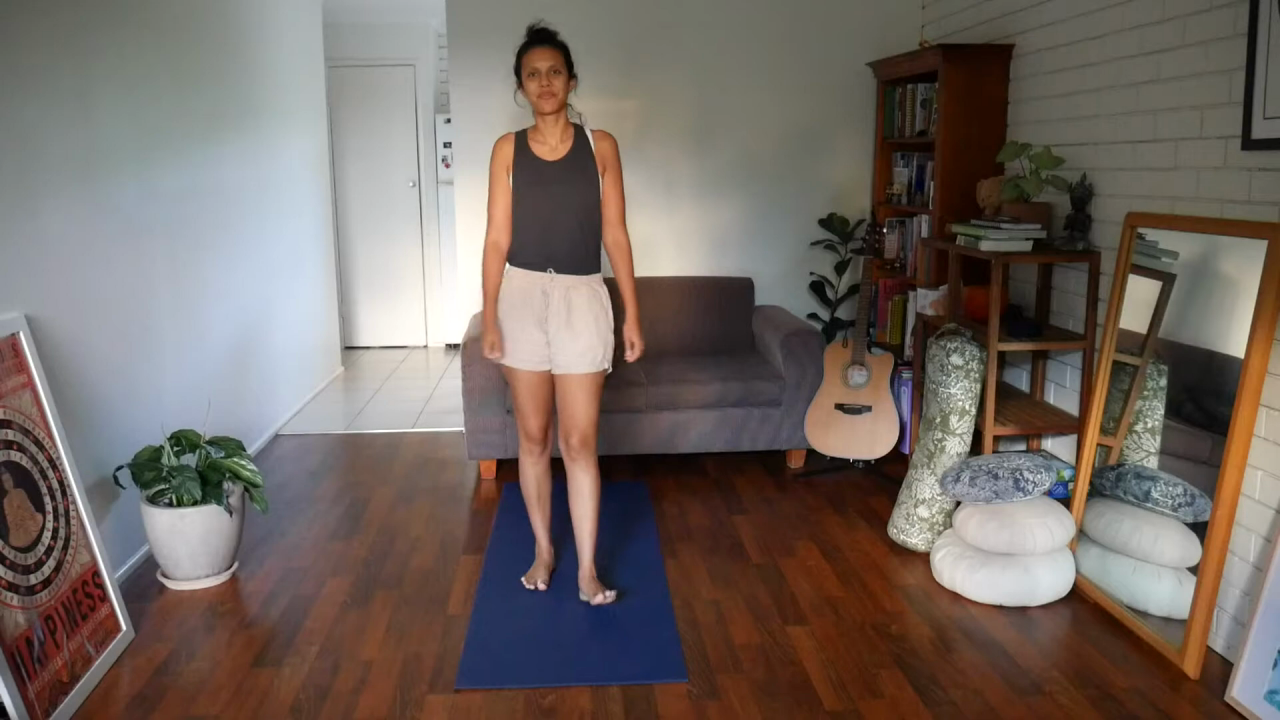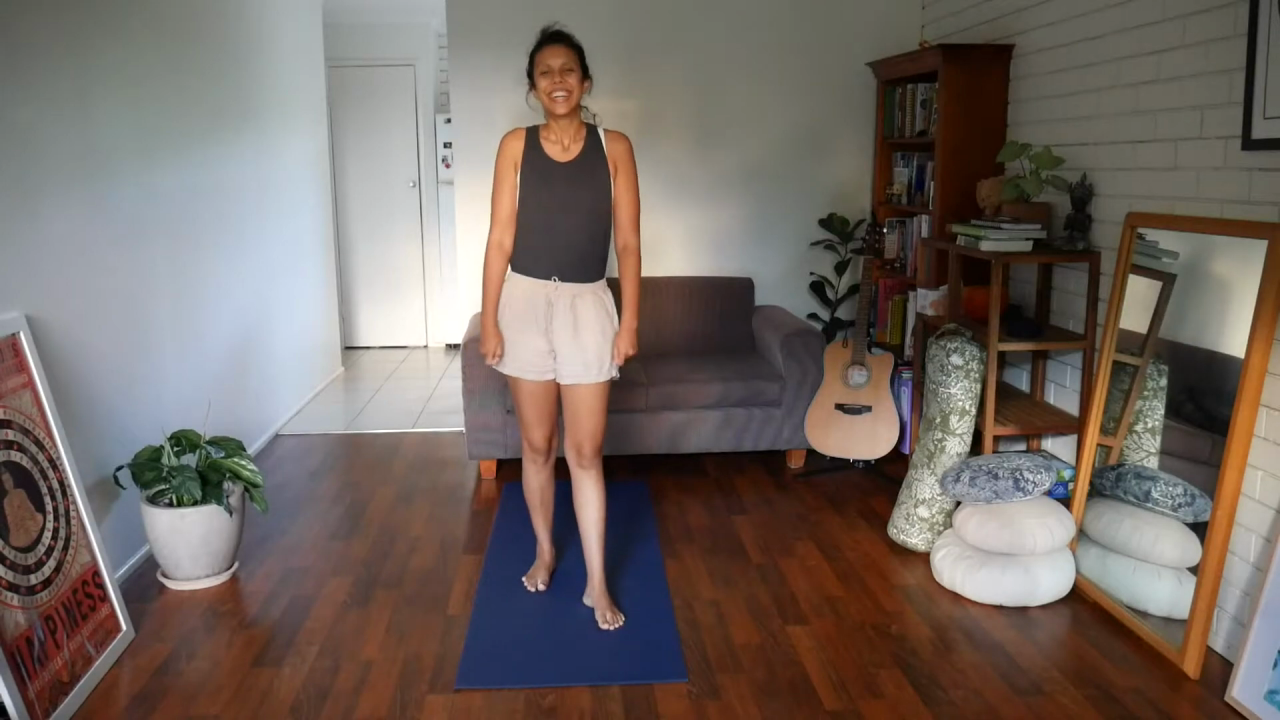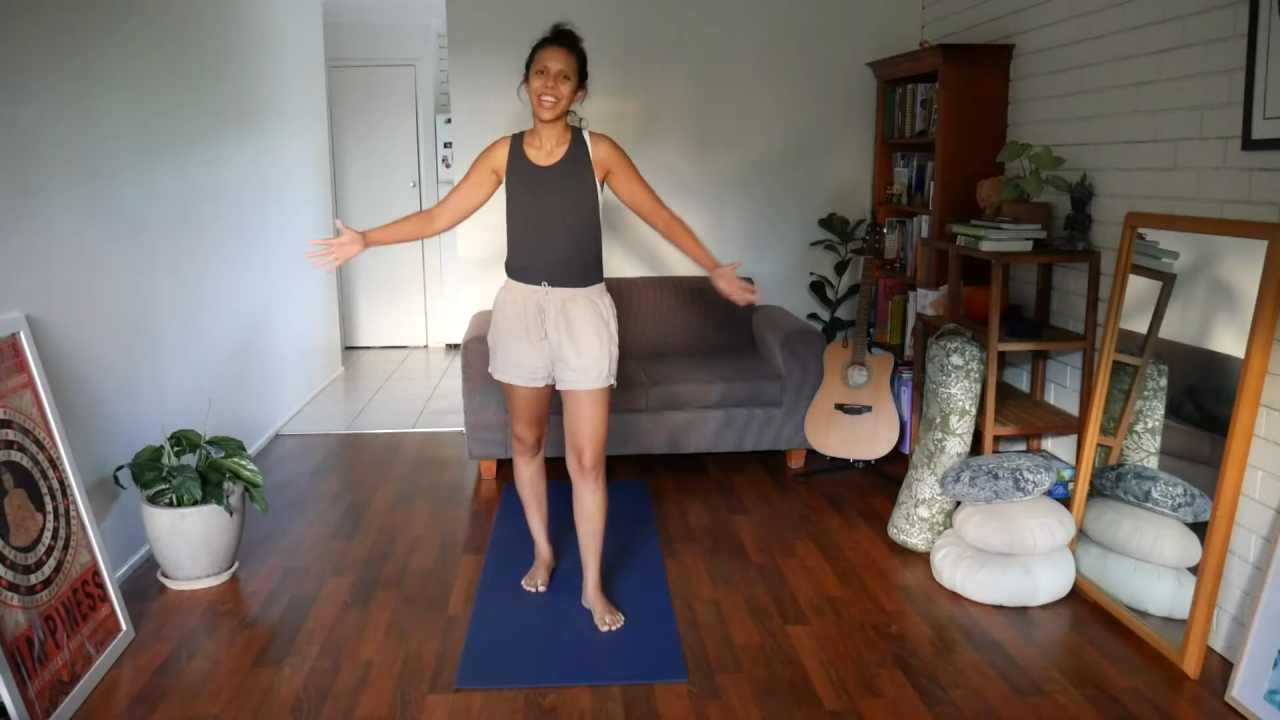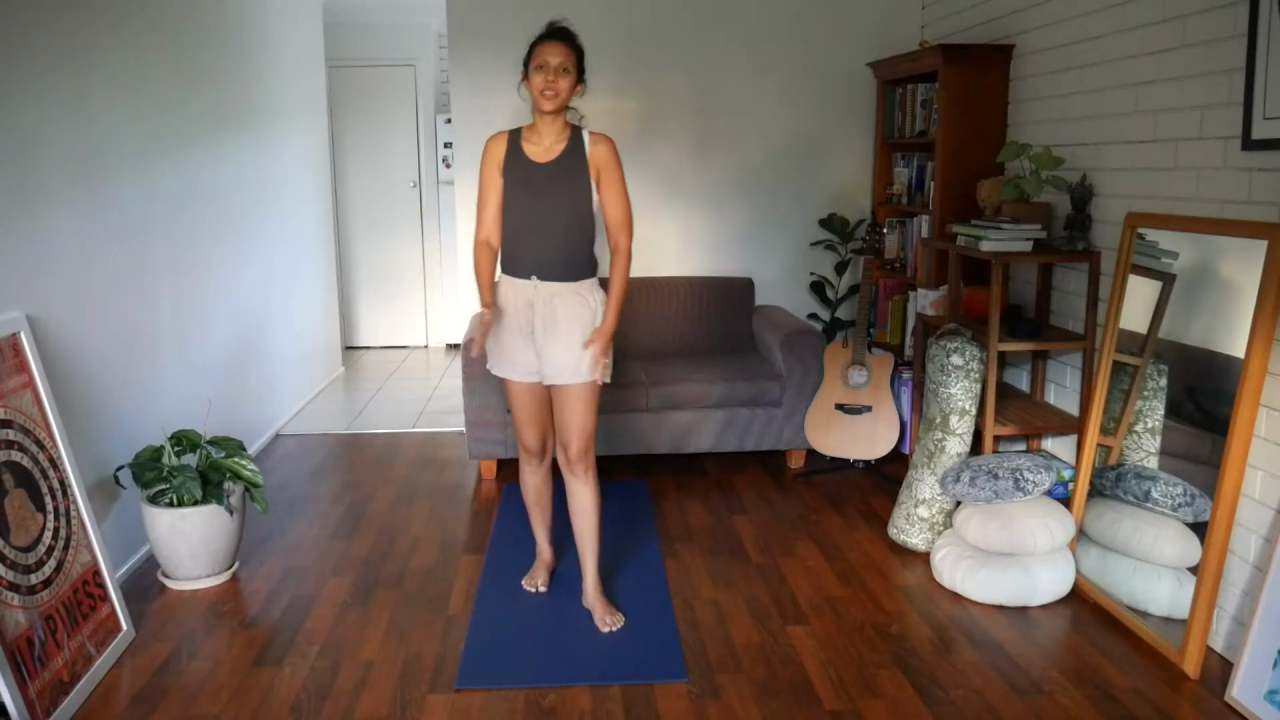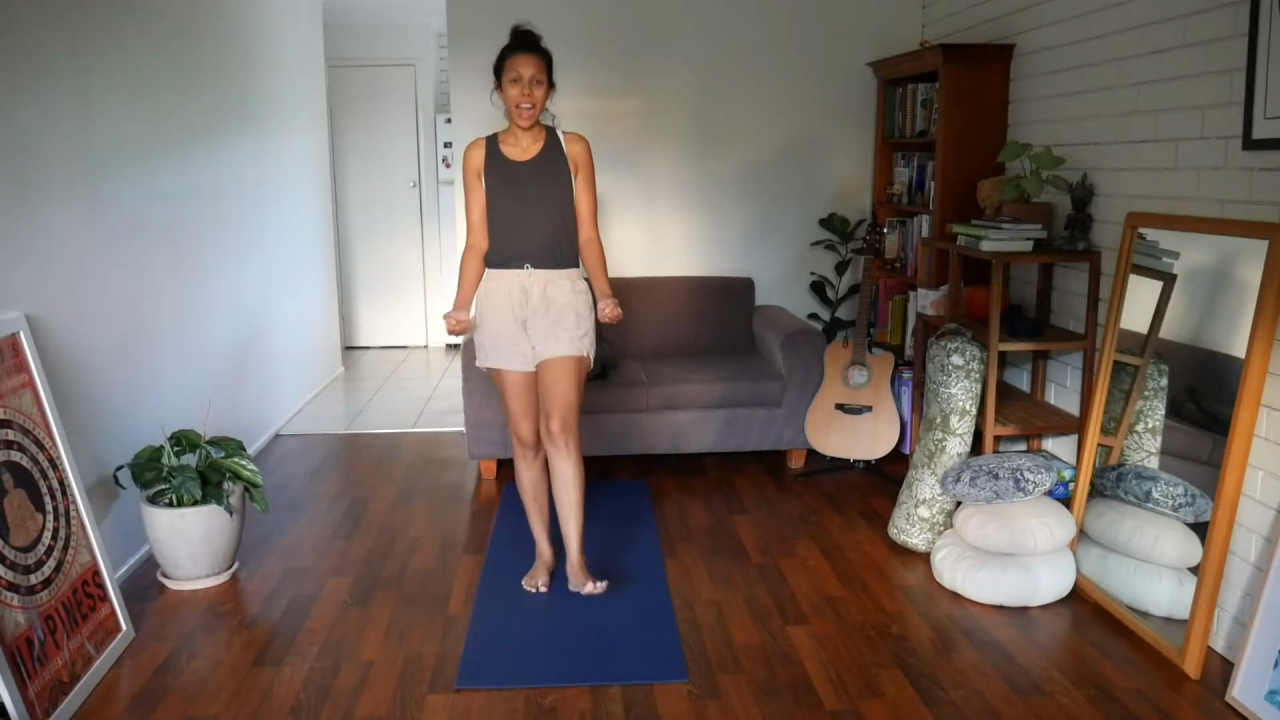
dt=1s
person 1, frame 1
left shoulder: (600, 146)
right shoulder: (508, 149)
left elbow: (615, 234)
right elbow: (497, 237)
left wrist: (632, 314)
right wrist: (489, 313)
left hip: (582, 299)
right hip: (524, 297)
left knee: (580, 442)
right knee: (533, 437)
left ankle: (588, 570)
right ankle: (543, 551)
person 1, frame 2
left shoulder: (614, 147)
right shoulder: (515, 145)
left elbow: (627, 240)
right elbow: (501, 238)
left wrist: (629, 320)
right wrist: (488, 318)
left hip: (588, 306)
right hip: (524, 304)
left knee: (585, 452)
right knee: (537, 445)
left ankle: (596, 582)
right ankle: (544, 550)
person 1, frame 3
left shoulder: (599, 150)
right shoulder: (503, 153)
left elbow: (658, 214)
right elbow: (439, 217)
left wrist: (714, 268)
right wrist: (366, 239)
left hip: (583, 310)
right hip: (521, 309)
left knee: (587, 459)
right knee: (525, 441)
left ankle: (592, 586)
right ankle: (542, 552)
person 1, frame 4
left shoulder: (598, 149)
right shoulder: (500, 148)
left elbow: (622, 242)
right elbow: (487, 238)
left wrist: (609, 322)
right wrist: (487, 303)
left hip: (576, 305)
right hip: (515, 302)
left knee: (577, 454)
right knee: (531, 446)
left ankle: (592, 585)
right ankle: (544, 552)
person 1, frame 5
left shoulder: (573, 148)
right shoulder: (479, 153)
left elbow: (587, 234)
right elbow: (477, 240)
left wrist: (604, 295)
right wrist: (461, 306)
left hip: (562, 293)
right hip: (502, 297)
left knee: (560, 426)
right knee: (525, 435)
left ankle: (575, 556)
right ankle: (542, 550)
